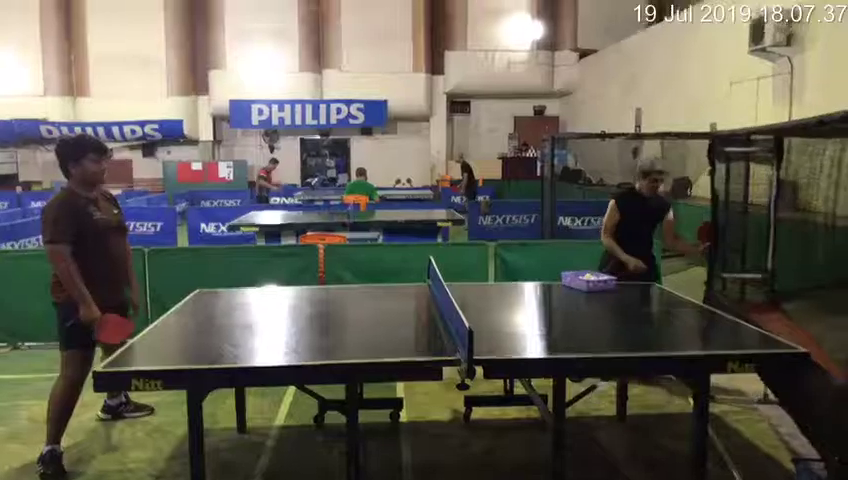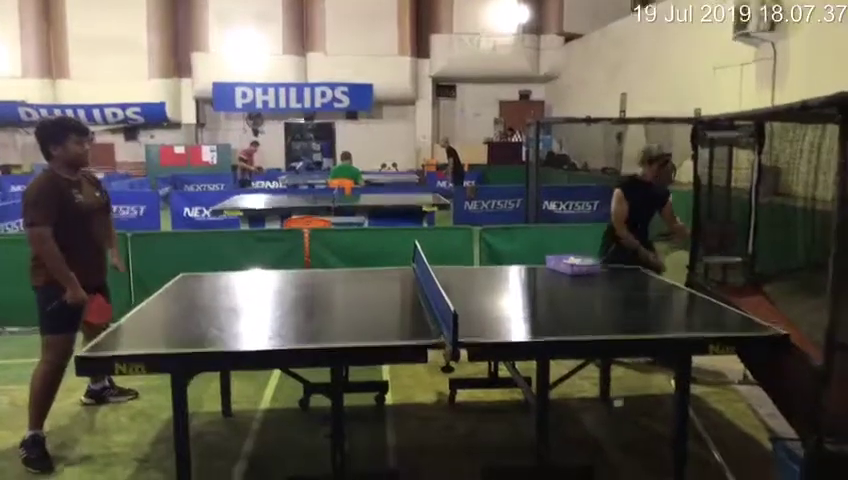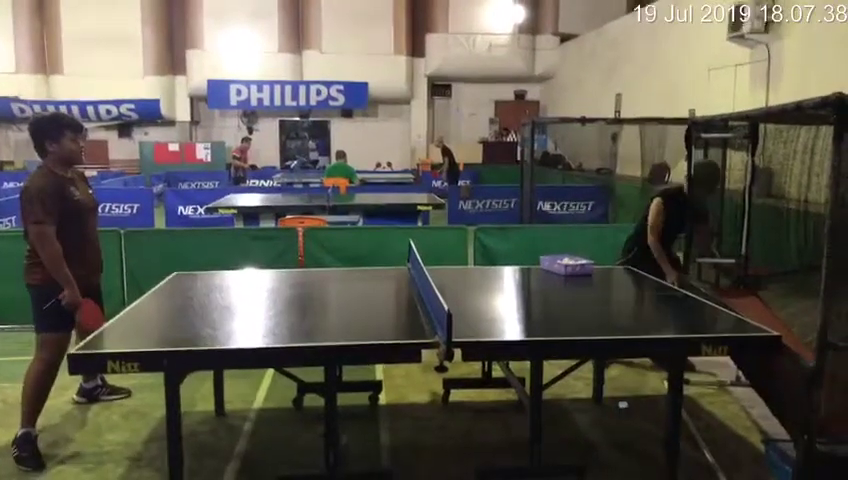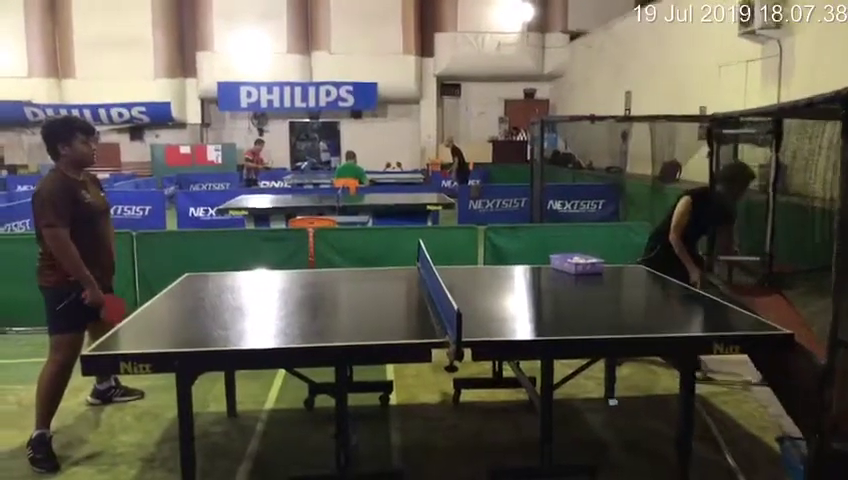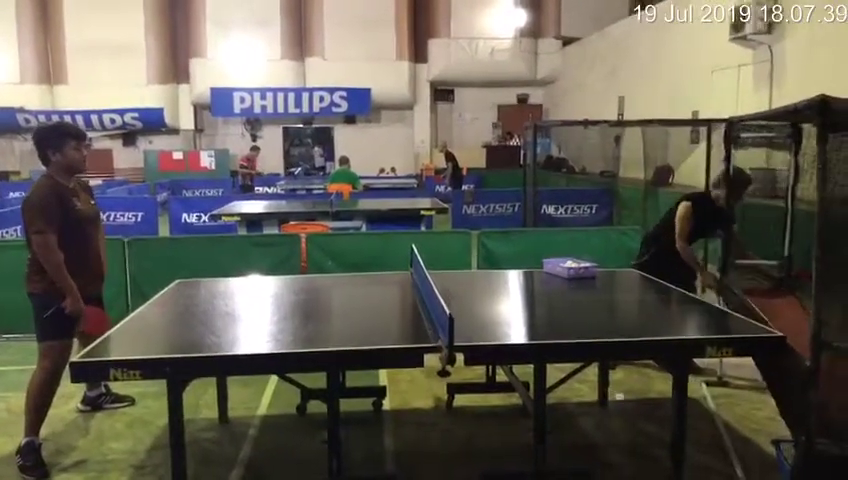
dt=0.4s
person 1, frame 1
left shoulder: (107, 199)
right shoulder: (62, 207)
right elbow: (60, 259)
left wrist: (131, 288)
right wrist: (85, 304)
left hip: (113, 297)
right hip: (80, 304)
left knee: (117, 353)
right knee: (73, 374)
left ankle: (115, 403)
right ankle: (50, 452)
person 1, frame 2
left shoulder: (90, 180)
right shoulder: (43, 188)
left elbow: (104, 219)
right elbow: (41, 241)
left wrist: (113, 251)
right wrist: (70, 284)
left hip: (93, 278)
right hip: (60, 285)
left knee: (99, 334)
right knee: (55, 356)
left ankle: (98, 386)
right ankle: (33, 437)
person 1, frame 3
left shoulder: (78, 177)
right shoulder: (41, 186)
right elbow: (43, 241)
right wrist: (68, 286)
left hip: (86, 277)
right hip: (54, 284)
left knee: (93, 333)
right knee: (49, 354)
left ankle: (91, 385)
right ankle: (25, 435)
person 1, frame 4
left shoulder: (90, 181)
right shoulder: (53, 189)
right elbow: (59, 243)
left wrist: (104, 273)
right wrist: (88, 284)
left hip: (97, 278)
right hip: (67, 285)
left knee: (104, 334)
right knee: (63, 355)
left ankle: (104, 386)
right ankle: (40, 437)
person 1, frame 5
left shoulder: (82, 188)
right shoulder: (43, 195)
right elbow: (45, 249)
left wrist: (99, 272)
right wrist: (70, 294)
left hip: (88, 286)
right hip: (55, 293)
left knee: (95, 341)
right knee: (52, 363)
left ankle: (94, 393)
right ankle: (29, 444)
person 2, frame 1
left shoulder: (663, 206)
right shoulder: (619, 202)
left elbow: (672, 241)
right elbow: (606, 237)
left wrist: (697, 250)
right wrist: (627, 259)
left hip: (645, 265)
right hip: (617, 265)
person 2, frame 2
left shoulder: (661, 193)
right shoulder: (623, 190)
left elbow: (674, 224)
right elbow: (620, 229)
right wrist: (646, 254)
left hip: (642, 248)
right hip: (616, 248)
person 2, frame 3
left shoulder: (697, 210)
right shoulder: (663, 200)
left elbow: (702, 243)
right elbow: (652, 238)
right wrist: (668, 271)
left hip: (663, 253)
right hip: (640, 253)
person 2, frame 4
left shoulder: (724, 206)
right shoulder: (692, 200)
left elbow: (725, 246)
right elbow: (674, 237)
right wrist: (692, 269)
left hip: (686, 252)
right hip: (662, 250)
person 2, frame 5
left shoulder: (724, 215)
right shoulder: (691, 203)
right elbow: (681, 243)
right wrist: (703, 272)
left hip: (678, 257)
right hip: (654, 253)
